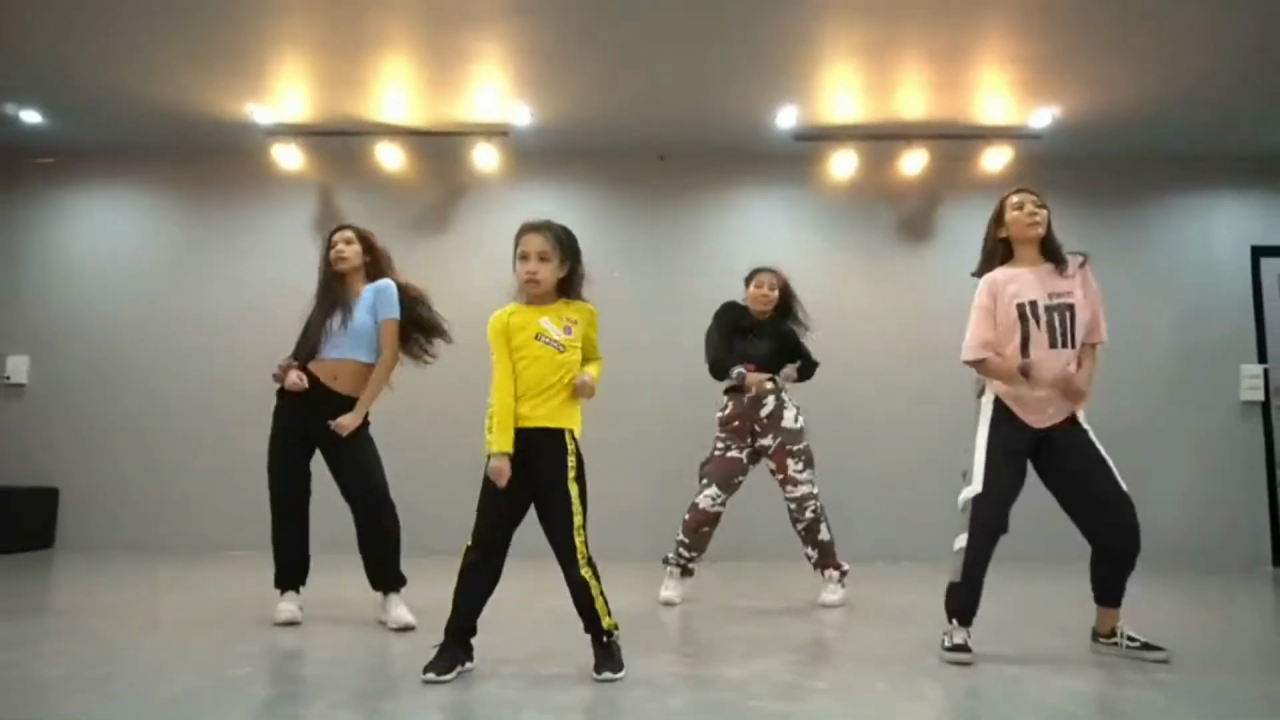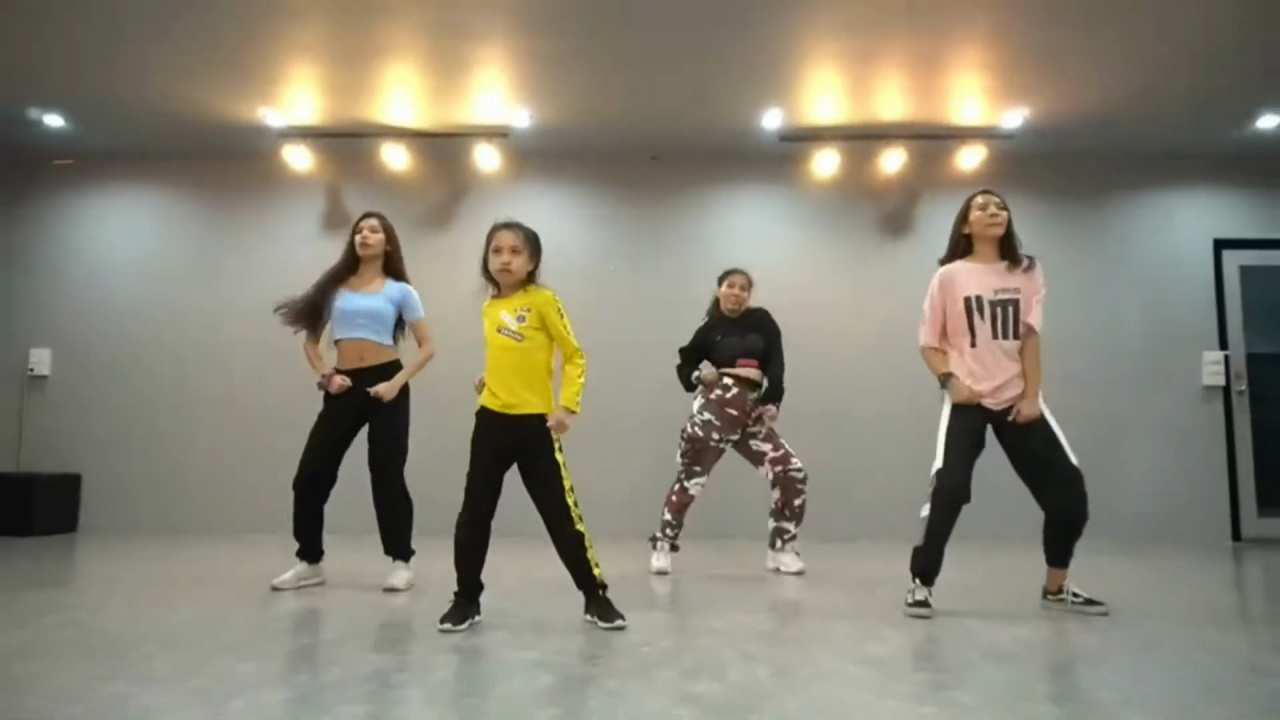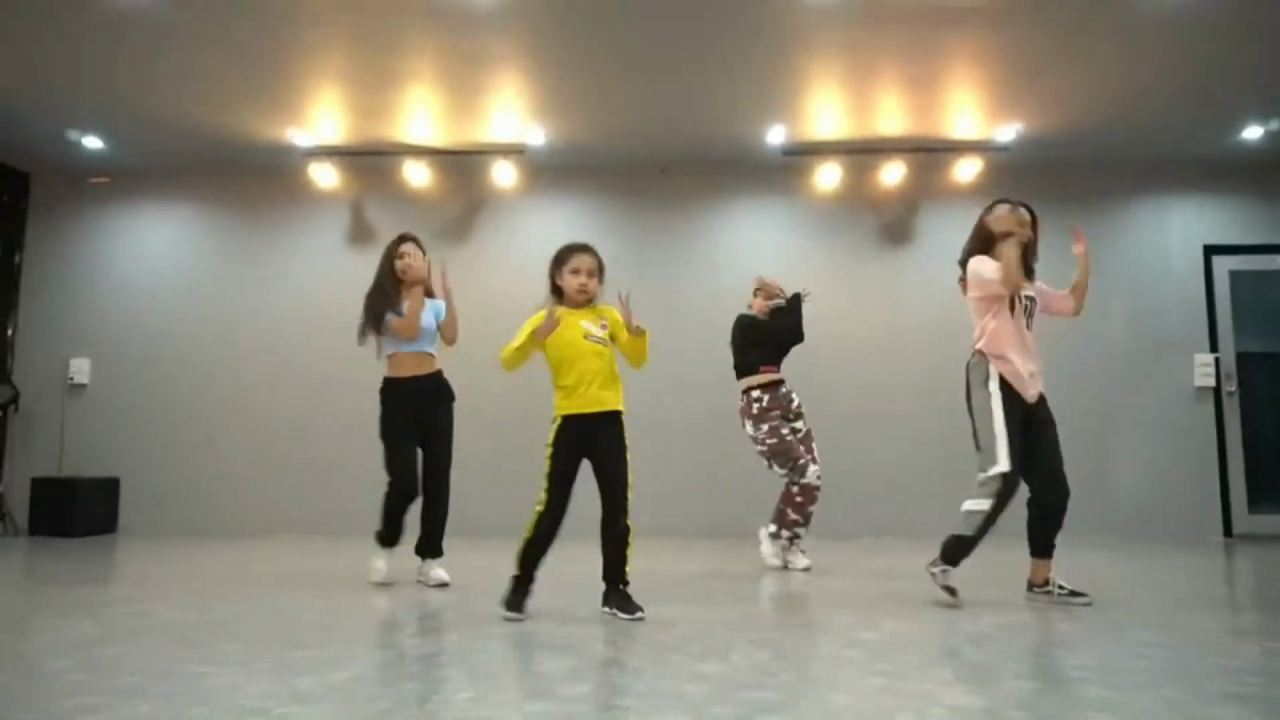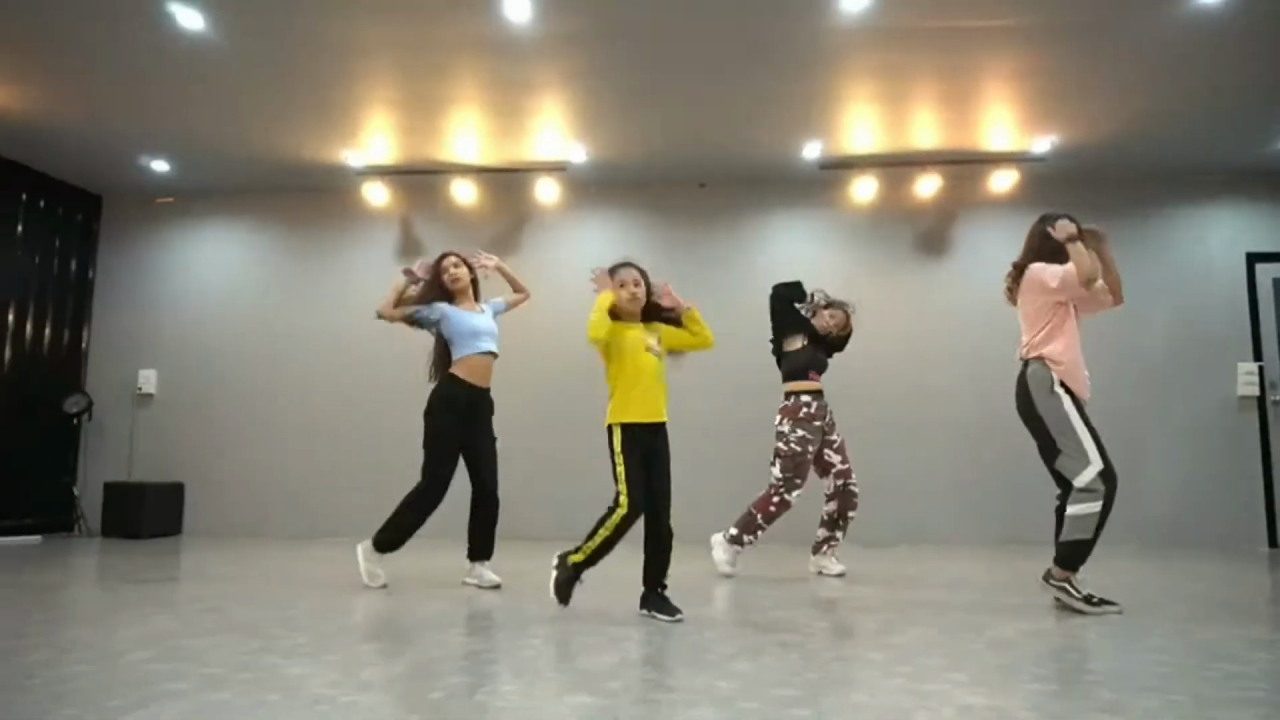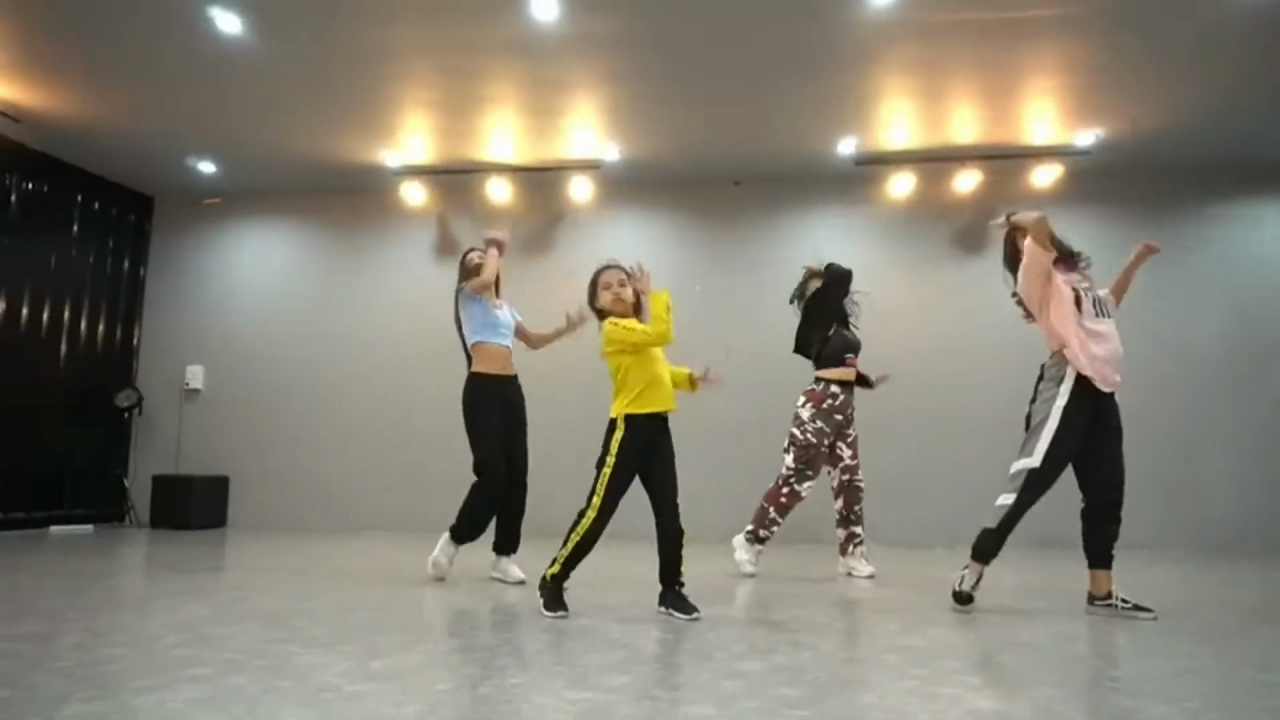
dt=0.4s
person 1, frame 1
left shoulder: (1077, 272)
right shoulder: (994, 283)
left elbow: (1092, 341)
right elbow: (980, 358)
left wrist: (1083, 375)
right wrist: (1033, 374)
left hip: (1062, 415)
right hip: (1005, 411)
left knee: (1117, 516)
right knee: (985, 514)
left ankle: (1108, 629)
right ankle: (958, 625)
person 1, frame 2
left shoulder: (1028, 272)
right shoulder: (949, 277)
left elbow: (1029, 336)
right elbow: (929, 340)
left wrist: (1032, 394)
right wrist: (950, 379)
left hip: (1017, 396)
right hip: (966, 398)
left knee: (1068, 489)
right knee: (949, 488)
left ankle: (1056, 588)
right ankle: (921, 584)
person 1, frame 3
left shoulder: (1029, 279)
right shoulder: (982, 264)
left elbow: (1070, 306)
right elbow: (1008, 285)
left wrist: (1084, 261)
right wrist: (1008, 235)
left hip: (1028, 386)
right hip: (993, 378)
left knee: (1052, 485)
right knee: (1002, 475)
left ankle: (1041, 578)
right ankle: (946, 561)
person 1, frame 4
left shoulder: (1067, 284)
right shoulder: (1039, 272)
left elbow: (1114, 296)
right elbow: (1084, 277)
left wrist: (1103, 248)
right wrist: (1073, 241)
left hip: (1063, 388)
right hip: (1046, 384)
left knee: (1085, 484)
right knee: (1096, 479)
left ankle: (1066, 584)
right ankle: (1061, 577)
person 1, frame 5
left shoulder: (1076, 276)
right shoulder: (1033, 274)
left elbow: (1109, 301)
right elbow: (1039, 225)
left wrist: (1135, 262)
right wrist: (1028, 225)
left hip: (1100, 389)
right hip: (1065, 382)
left knee: (1106, 492)
right knee: (1032, 476)
left ankle: (1101, 593)
right ankle: (974, 568)
person 2, frame 1
left shoulder: (583, 315)
right shoulder: (505, 318)
left elbow: (592, 361)
right elbow: (501, 386)
left wrist: (589, 377)
right wrist: (499, 450)
left hip: (557, 441)
right hip: (511, 444)
left knee: (572, 549)
right knee: (484, 547)
left ankle: (604, 639)
right ankle: (457, 643)
person 2, frame 2
left shoulder: (543, 300)
right shoulder: (489, 307)
left elbow: (575, 356)
left wrist: (567, 406)
right wrist: (486, 376)
left hip: (535, 423)
right hip: (490, 421)
left knee: (561, 514)
right knee: (474, 513)
left ankle: (595, 596)
right ankle: (467, 599)
person 2, frame 3
left shoulder: (608, 317)
right shoulder: (547, 317)
left elbow: (637, 359)
right elbow: (509, 360)
left wrist: (635, 329)
right wrist: (538, 332)
left hip: (609, 420)
right hip: (570, 421)
left knee: (617, 509)
right knee: (552, 505)
left ankle: (616, 588)
right ankle: (521, 581)
person 2, frame 4
left shoulder: (658, 331)
right shoulder: (612, 330)
left elbow: (705, 341)
right elbow: (598, 335)
left wrist: (678, 310)
right wrist: (605, 294)
left hip: (656, 430)
right hip: (626, 430)
left knee: (660, 515)
right knee: (626, 508)
left ankle: (654, 594)
right ankle: (570, 565)
person 2, frame 5
left shoulder: (640, 330)
right shoulder: (613, 327)
left elbow: (662, 374)
right elbow: (658, 332)
left wrist: (694, 378)
right wrist: (656, 294)
left hip: (657, 426)
right hip: (628, 425)
left knee: (669, 513)
right knee: (599, 508)
left ankle: (671, 591)
right ankle: (552, 581)
person 3, frame 1
left shoulder: (383, 289)
right shoulder: (328, 300)
left elbow: (388, 356)
left wrist: (358, 412)
right wrist: (289, 371)
left hip: (346, 412)
right hip: (301, 402)
left knee: (374, 502)
right knee: (288, 500)
left ankle: (390, 595)
right ankle: (289, 592)
person 3, frame 2
left shoulder: (401, 292)
right shoulder: (335, 286)
left elbow: (427, 346)
right elbow: (310, 337)
left wrist: (398, 383)
right wrist: (324, 374)
left hip: (385, 385)
right hip: (345, 388)
left knee: (387, 476)
right knee: (311, 475)
left ankle: (400, 562)
right ankle: (310, 562)
person 3, frame 3
left shoulder: (435, 304)
right shoulder: (381, 300)
left elbow: (451, 338)
right elbow: (407, 330)
left wrist: (448, 296)
right wrist: (415, 287)
left hip: (435, 390)
right hip: (398, 394)
left knee: (437, 479)
right knee: (404, 479)
left ankle: (430, 558)
right ankle: (386, 547)
person 3, frame 4
left shoulder: (489, 308)
right shoulder: (442, 310)
left elbow: (524, 294)
right elbow: (385, 312)
left wrist: (500, 268)
right wrist: (405, 284)
left hip: (479, 402)
right hip: (452, 397)
left knee: (487, 486)
right knee: (435, 483)
left ankle: (478, 563)
right ankle: (374, 550)
person 3, frame 5
left shoulder: (504, 307)
right shoulder: (469, 293)
left elbow: (533, 342)
right elbow: (486, 279)
left wrist: (567, 327)
right wrist: (492, 246)
left hip: (511, 390)
right hip: (481, 390)
left knee: (515, 478)
right knee: (492, 474)
left ankle: (504, 557)
right ankle: (453, 541)
person 4, frame 1
left shoulder: (782, 329)
right shoulder: (728, 315)
left elbow: (806, 363)
right elbow: (716, 354)
left wrist: (793, 371)
right wrist: (741, 375)
left hip: (775, 410)
right hip: (736, 413)
left knee: (801, 492)
right knee: (710, 495)
left ankle: (832, 576)
right ankle: (676, 572)
person 4, frame 2
left shoulder: (761, 320)
right shoulder: (709, 329)
left elbow: (776, 361)
right elbow: (686, 364)
left wrist: (773, 399)
right wrist: (700, 376)
left hip: (754, 405)
right hip: (718, 402)
left knee: (791, 473)
right knee: (692, 476)
left ankle: (781, 549)
right ankle: (662, 545)
person 4, frame 3
left shoulder: (776, 334)
right shoulder: (744, 324)
left elbow: (795, 334)
right elbow: (782, 330)
left wrist: (788, 299)
right wrist: (791, 301)
left hip: (785, 403)
right hip: (757, 409)
left knee: (810, 479)
right knee: (804, 475)
left ankle: (789, 546)
right ankle: (775, 538)
person 4, frame 4
left shoulder: (821, 342)
right shoulder: (792, 329)
left elbow: (843, 338)
right elbow: (780, 294)
right wrist: (807, 301)
left hip: (821, 414)
right hip: (797, 415)
left knee: (845, 488)
right knee: (786, 490)
left ankle: (823, 554)
right ankle: (728, 543)
person 4, frame 5
left shoulder: (833, 318)
right shoulder: (818, 308)
right elbow: (841, 276)
left wrist: (869, 381)
right wrist: (826, 274)
left hip: (843, 404)
right hip: (820, 403)
left knee: (850, 480)
right knee: (796, 478)
left ankle: (851, 554)
right ankle: (749, 542)
